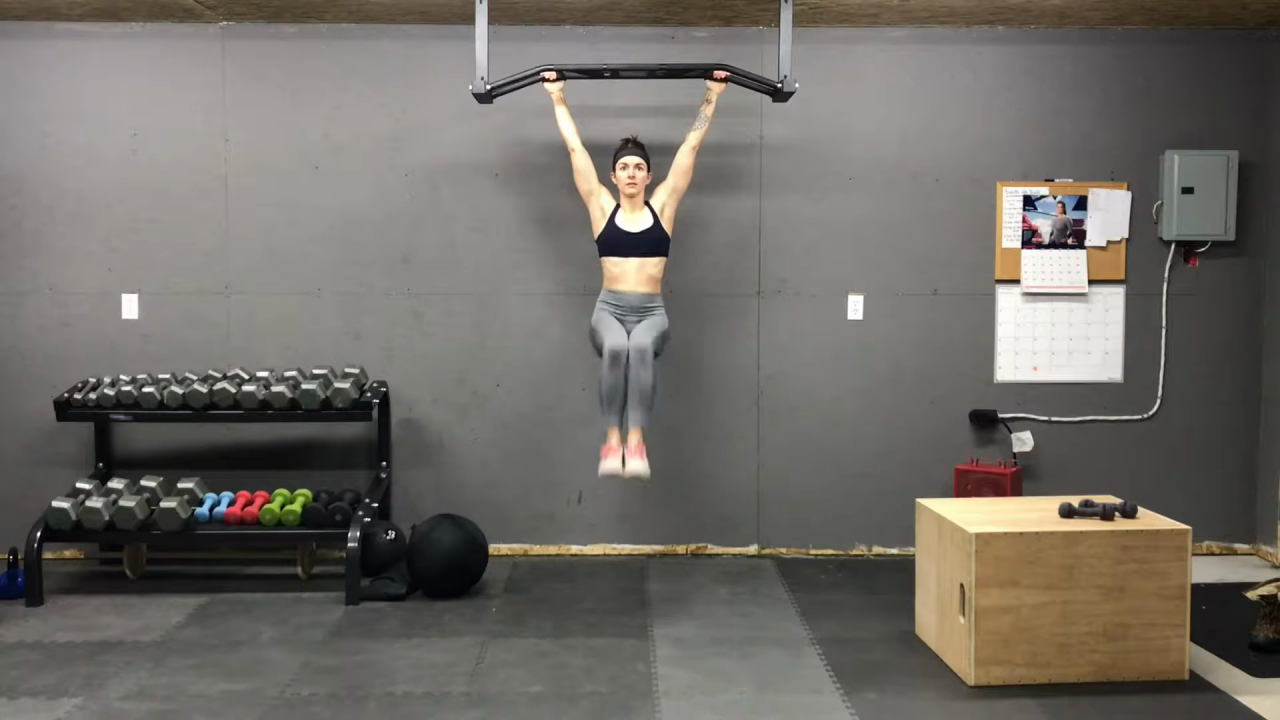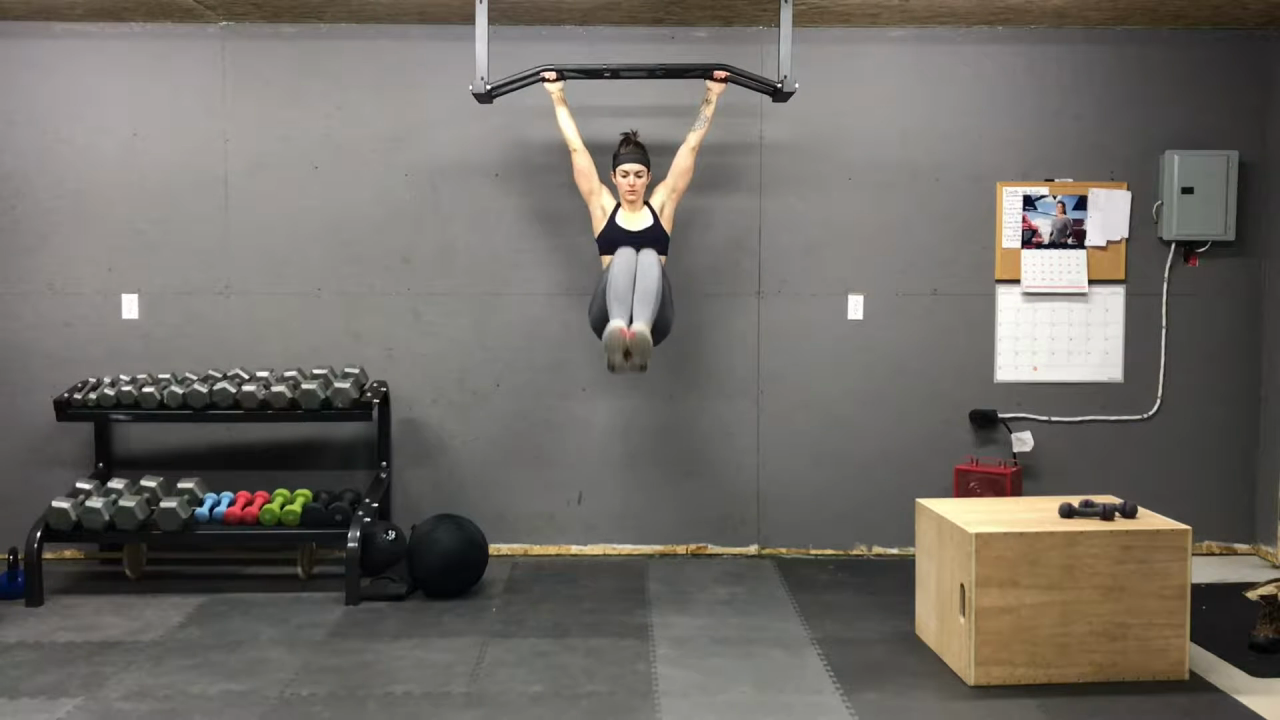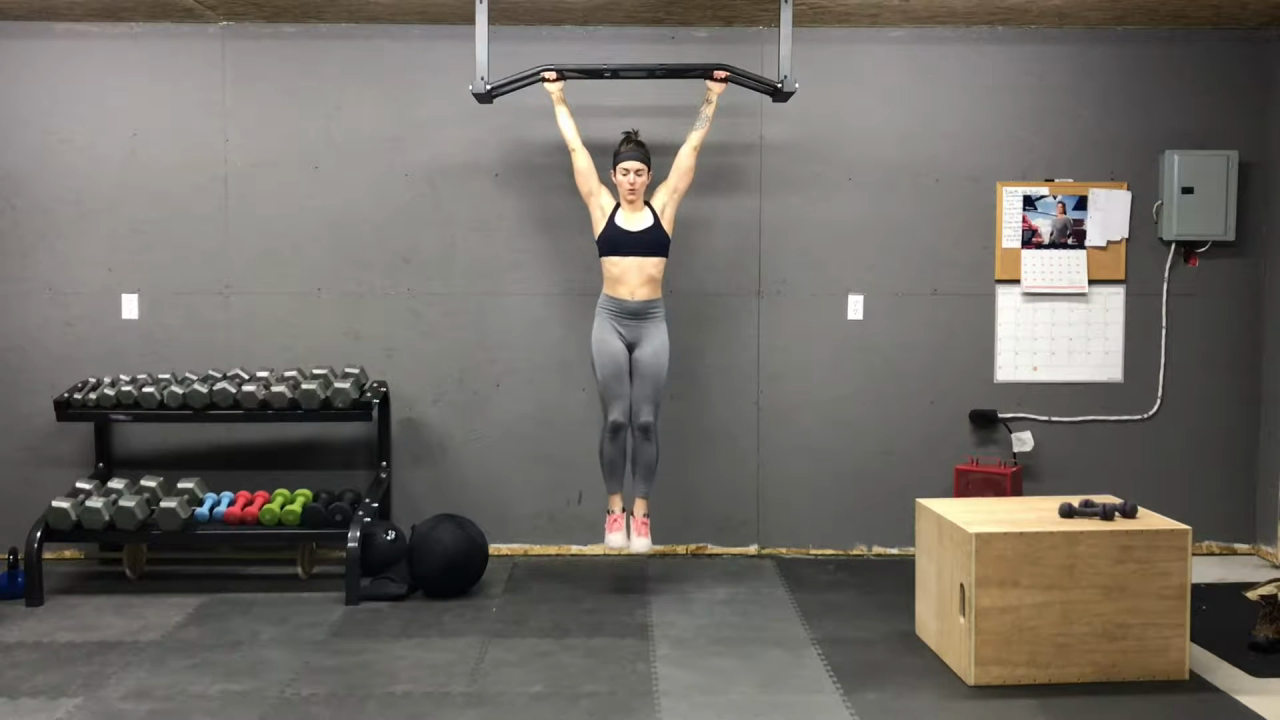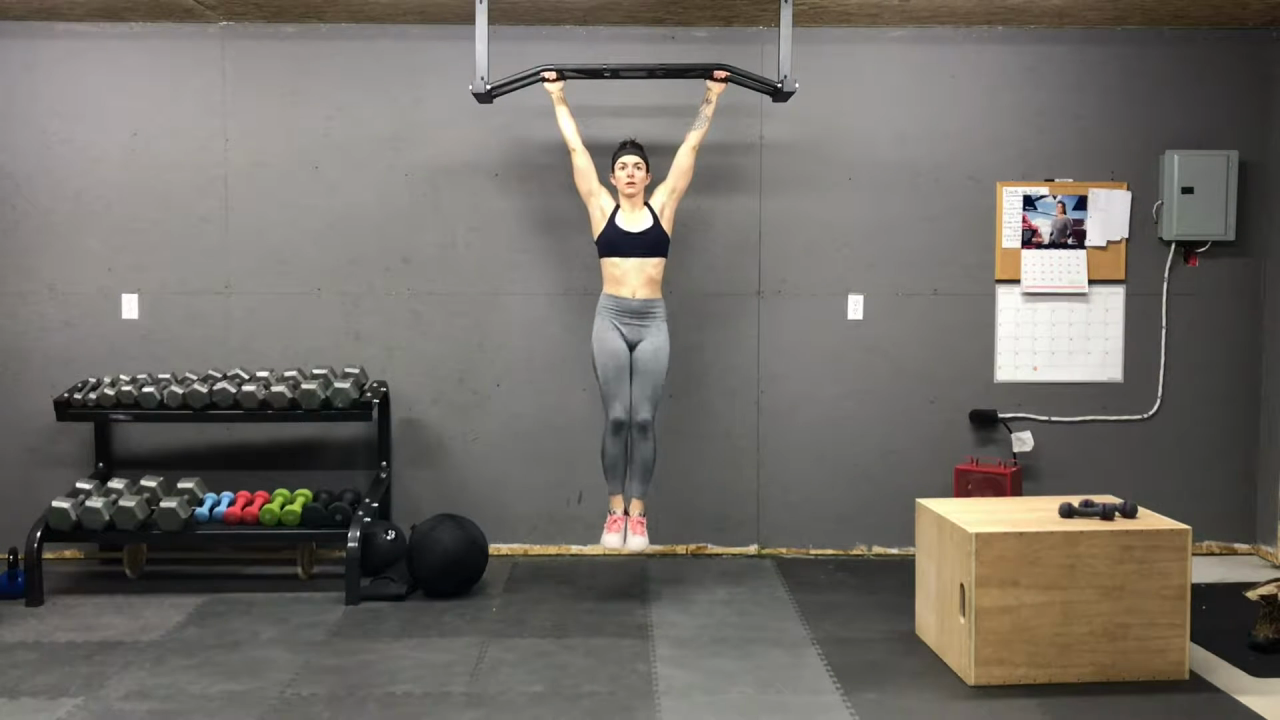
dt=1s
person 1, frame 1
left shoulder: (662, 204)
right shoulder: (602, 206)
left elbow: (690, 145)
right elbow: (575, 148)
left wrist: (712, 96)
right wrist: (557, 97)
left hip: (651, 315)
right hip: (610, 312)
left knee: (641, 347)
right knee: (616, 349)
left ankle: (635, 439)
right ankle: (613, 440)
person 1, frame 2
left shoulder: (662, 203)
right shoulder: (602, 205)
left elbow: (691, 146)
right elbow: (576, 148)
left wrist: (711, 96)
right wrist: (558, 97)
left hip: (651, 304)
right hip: (612, 297)
left knee: (649, 260)
right knee: (624, 258)
left ankle: (641, 334)
right ankle: (618, 332)
person 1, frame 3
left shoulder: (663, 206)
right shoulder: (602, 207)
left elbow: (692, 146)
right elbow: (575, 147)
left wrist: (712, 97)
right wrist: (557, 97)
left hip: (651, 323)
right hip: (610, 321)
left knee: (644, 421)
right knee: (615, 420)
left ankle: (641, 513)
right ankle: (614, 511)
person 1, frame 4
left shoulder: (662, 206)
right shoulder: (601, 207)
left elbow: (690, 147)
right elbow: (576, 148)
left wrist: (712, 97)
right wrist: (557, 98)
left hip: (652, 322)
right hip: (611, 320)
left knee: (642, 419)
right knee: (618, 418)
left ankle: (637, 511)
right ankle: (615, 510)
